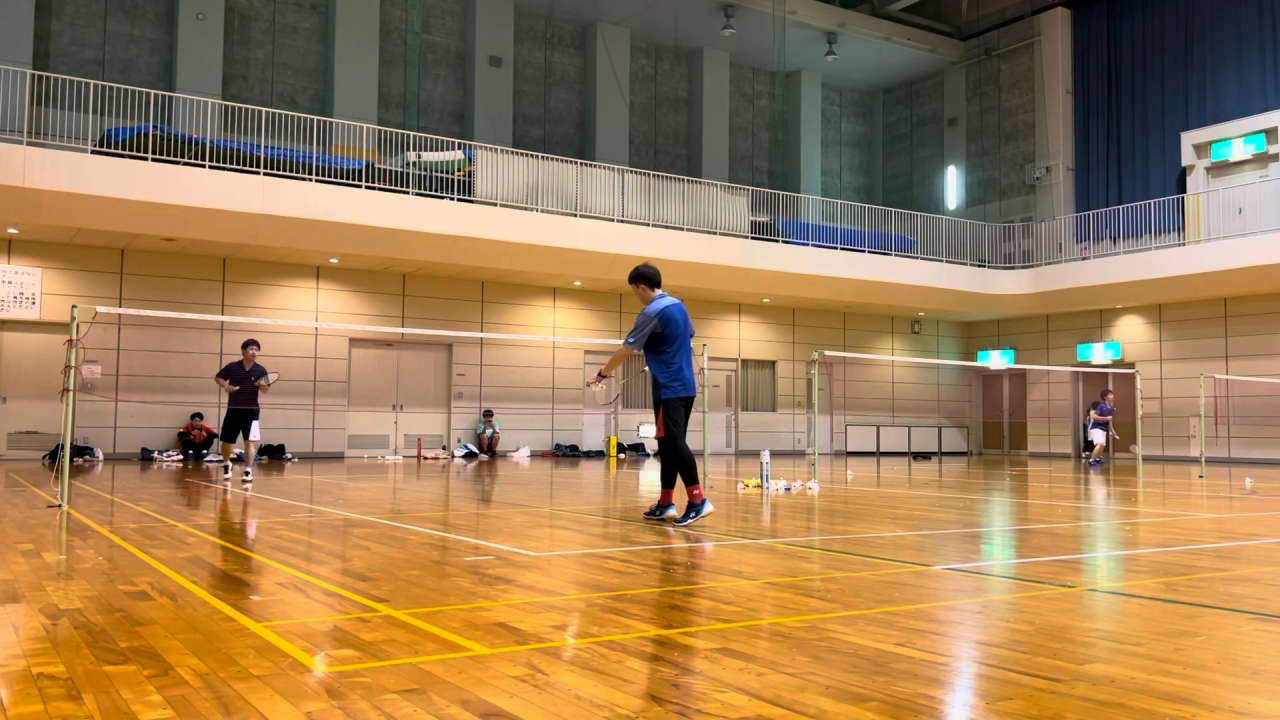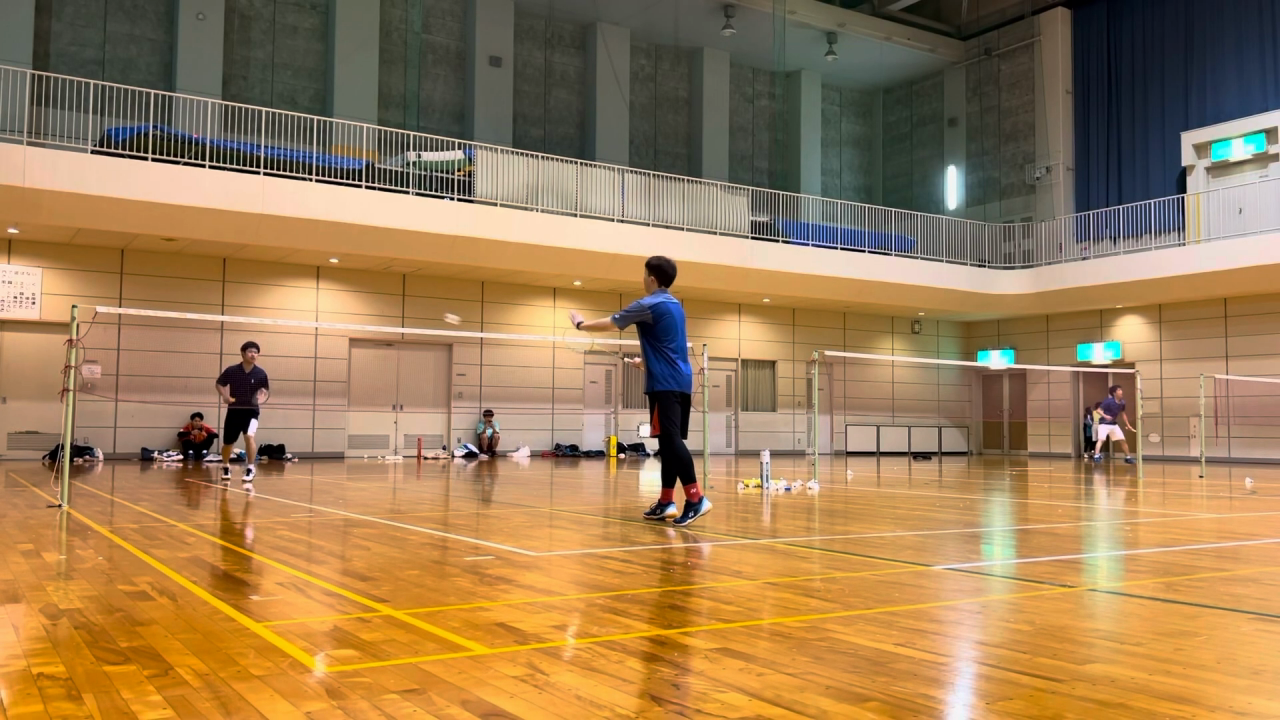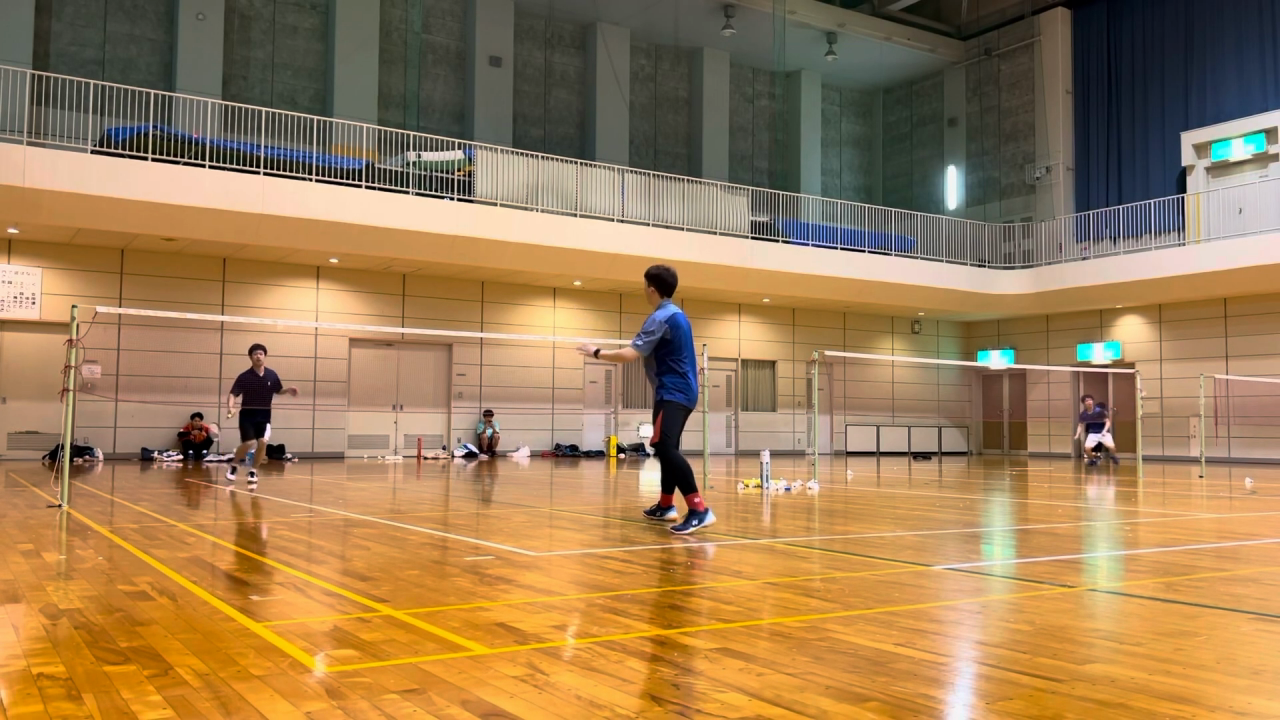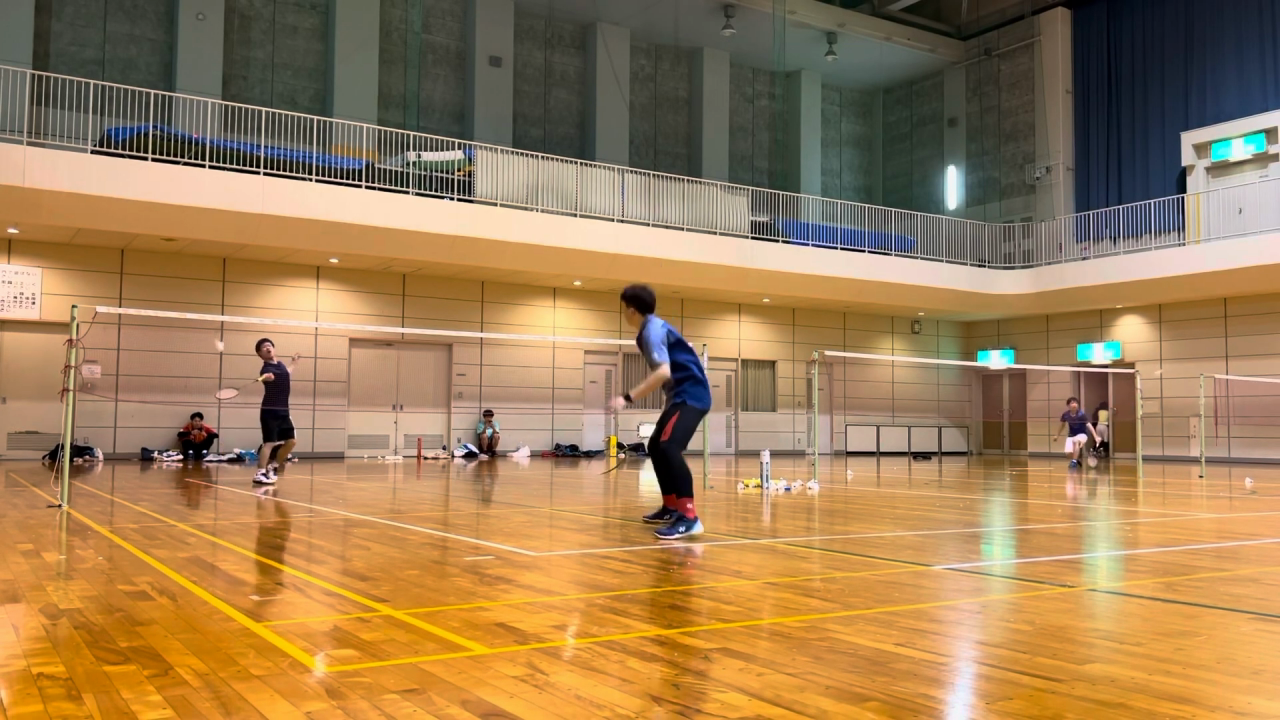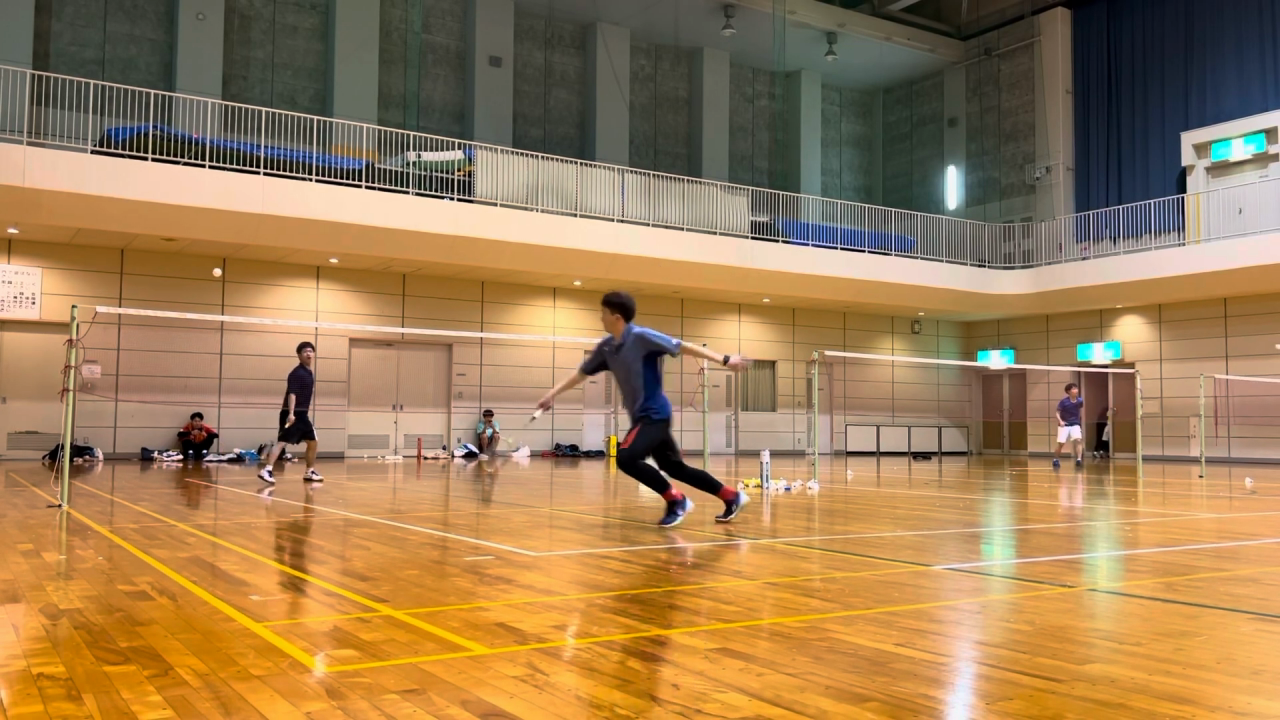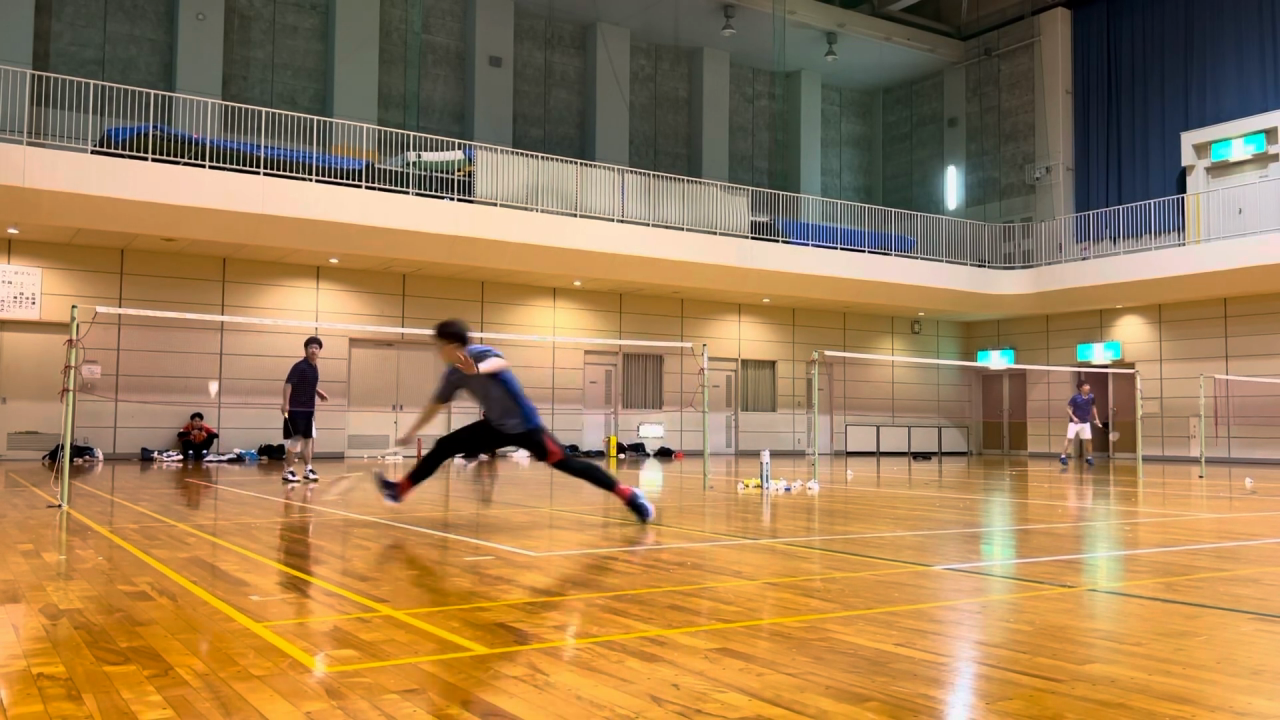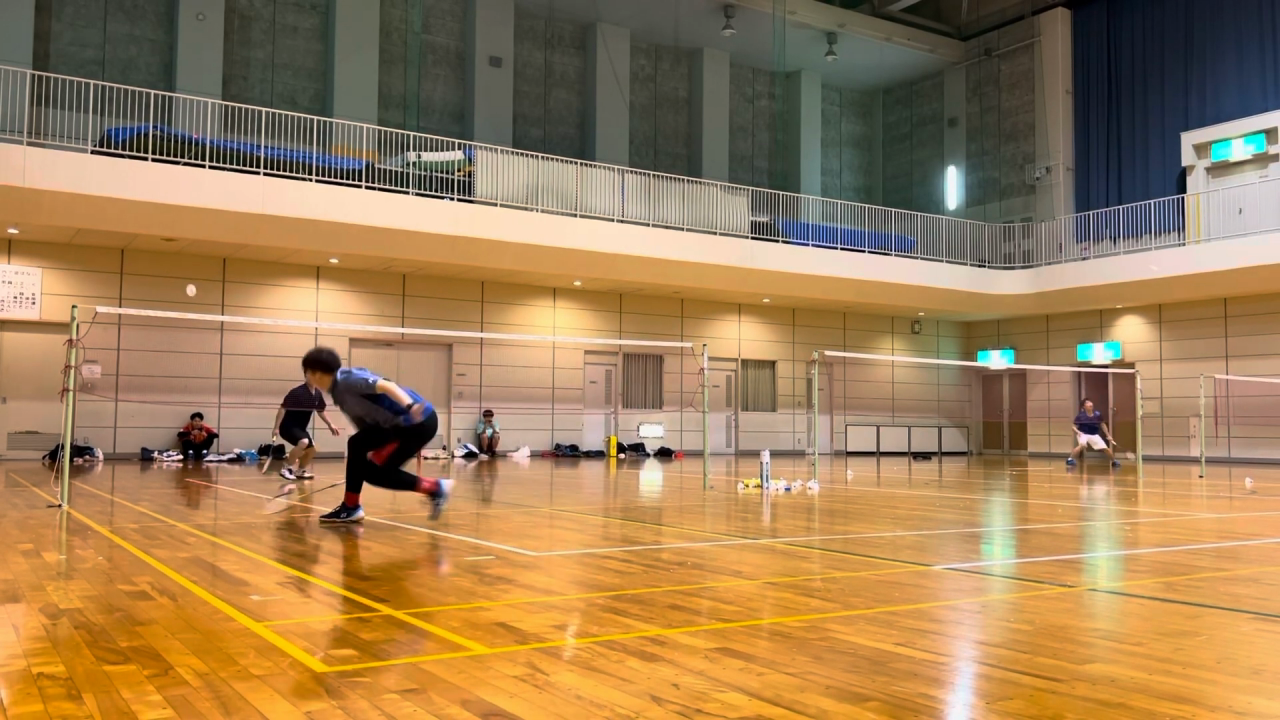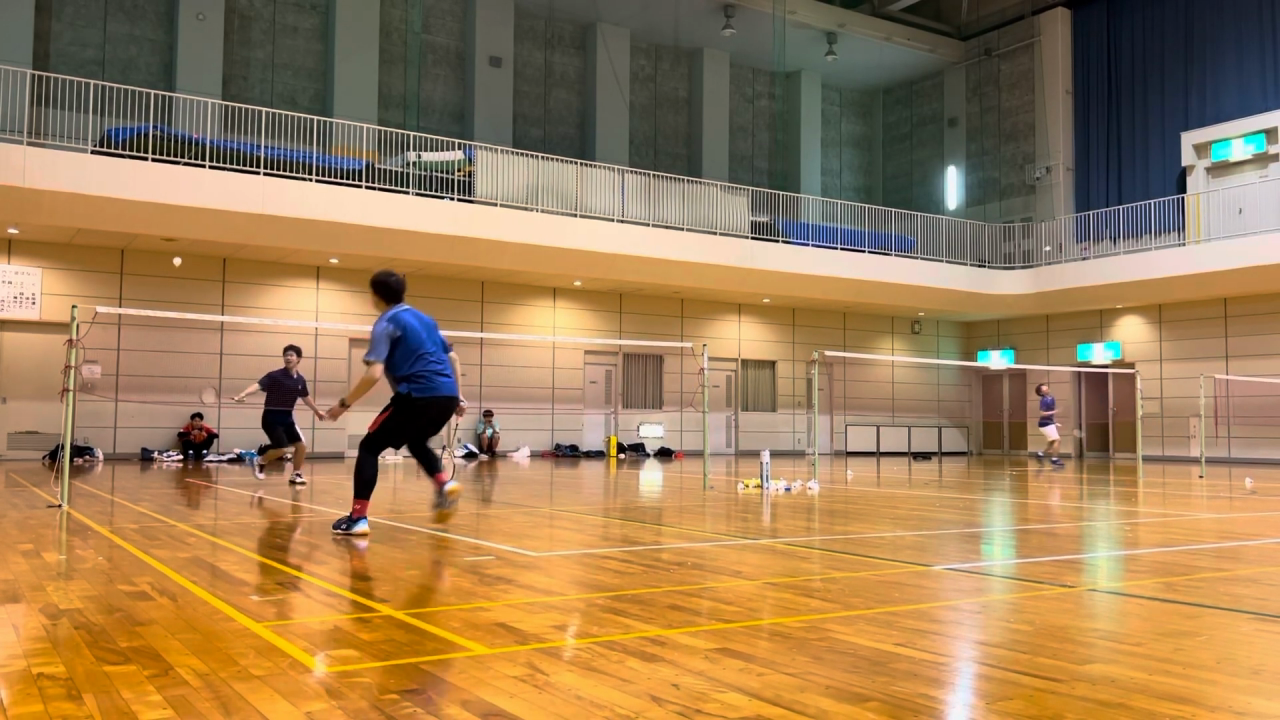
dt=0.4s
person 1, frame 1
left shoulder: (652, 312)
right shoulder: (678, 306)
left elbow: (625, 350)
left wrist: (601, 375)
left hip: (669, 388)
right hip: (684, 385)
left knee: (674, 442)
right knee: (667, 443)
left ankle: (698, 500)
right ankle: (666, 503)
person 1, frame 2
left shoulder: (648, 305)
right shoulder: (676, 306)
left elbow: (609, 324)
left wrist: (581, 323)
right wrist: (645, 360)
left hip: (664, 383)
right hip: (681, 382)
left knee: (670, 439)
right knee: (669, 440)
left ankle: (696, 499)
right ankle: (666, 502)
person 1, frame 3
left shoulder: (660, 318)
right shoulder: (676, 315)
left elbow: (630, 354)
left wrist: (596, 352)
left hip: (672, 393)
right hip: (683, 392)
left knee: (665, 448)
right knee: (667, 449)
left ankle: (699, 510)
right ankle: (666, 505)
person 1, frame 4
left shoulder: (653, 331)
right shoulder: (649, 331)
left elbow: (663, 373)
left wrist: (628, 398)
left hip: (691, 397)
right hip: (681, 397)
left knee: (667, 449)
right knee: (656, 447)
left ankle: (688, 517)
right ankle: (671, 507)
person 1, frame 5
left shoulder: (641, 337)
right shoulder: (605, 347)
left elbow: (684, 347)
right elbow: (582, 373)
left wrist: (724, 359)
right wrist: (553, 394)
left hip: (653, 415)
right hip: (641, 417)
left knee: (626, 458)
right knee: (673, 466)
left ankle: (676, 501)
right ankle: (732, 497)
person 1, frame 6
left shoulder: (481, 354)
right shoulder: (453, 374)
left elbow: (502, 363)
right elbow: (436, 404)
left wrist: (477, 369)
right wrist: (411, 432)
left hip: (525, 425)
right hip: (494, 426)
left knee: (566, 464)
right knee: (443, 447)
left ankle: (630, 496)
right ankle: (400, 490)
person 1, frame 7
left shoulder: (348, 380)
right shoulder: (341, 392)
left elbow: (384, 385)
right elbow: (364, 437)
left wrist: (409, 404)
left hip: (419, 421)
right hip: (403, 421)
left knee: (369, 470)
right knee: (356, 444)
left ankle: (434, 488)
right ankle: (351, 507)
person 1, frame 8
left shoulder: (386, 323)
right shoulder: (425, 320)
left elbow: (374, 374)
right elbow: (452, 358)
left wrist: (343, 404)
right wrist: (457, 396)
left hip: (416, 396)
right hip: (447, 396)
left knee: (369, 447)
right knee: (416, 442)
left ankle: (358, 516)
right ankle: (444, 485)
